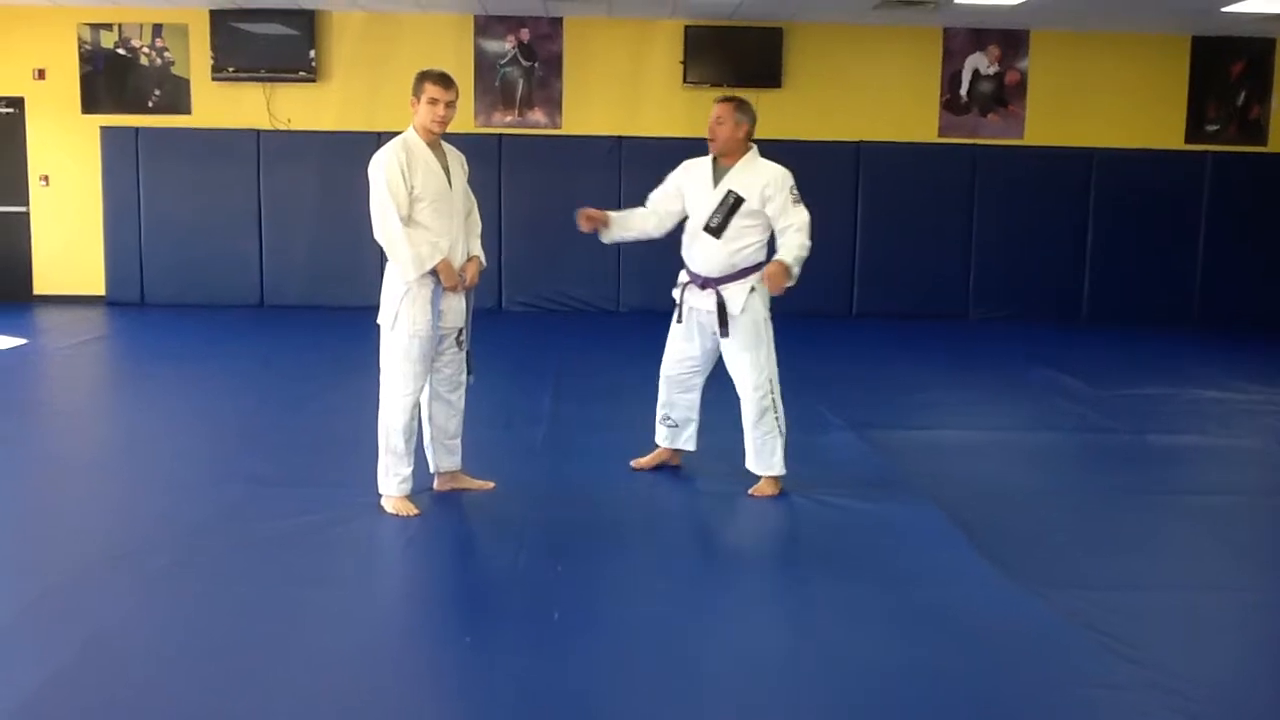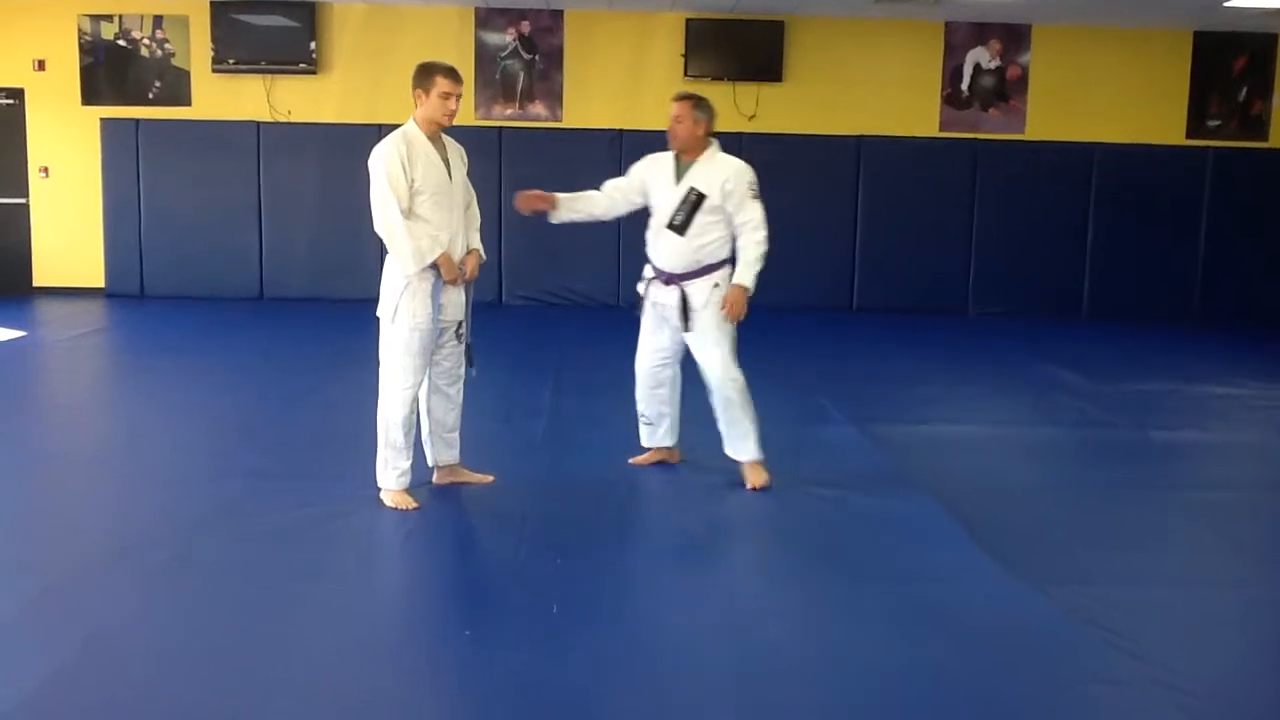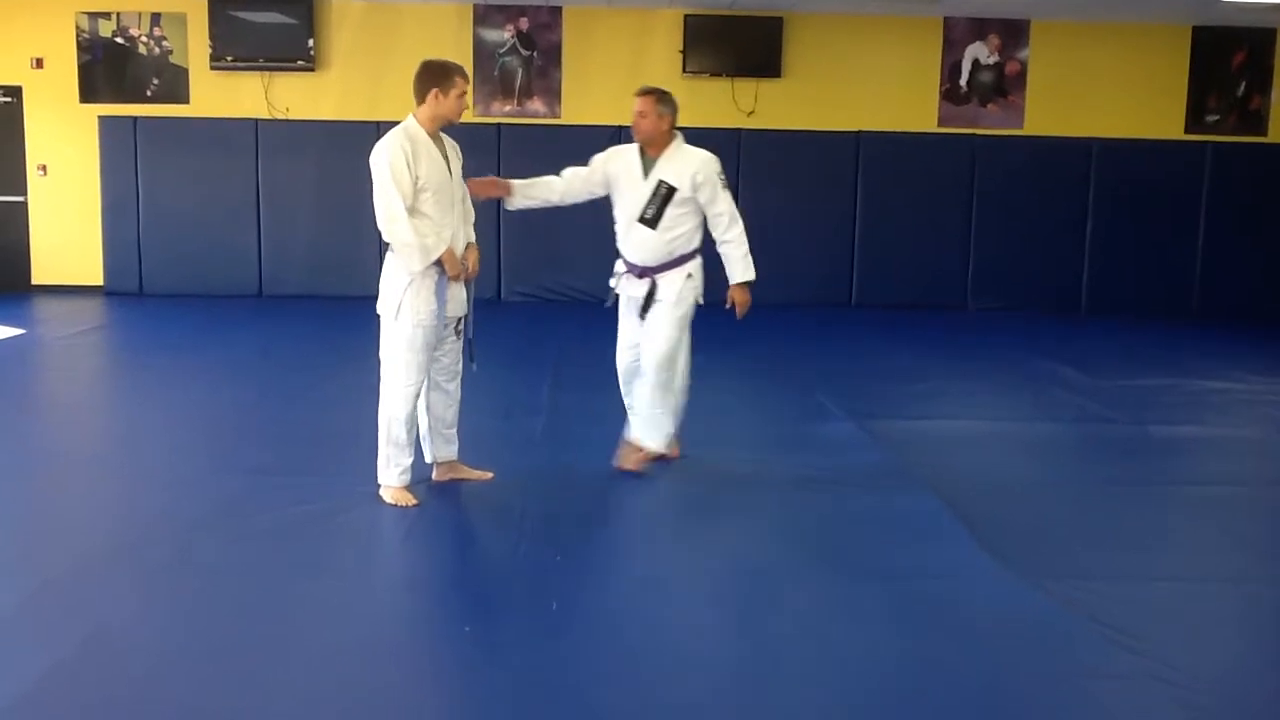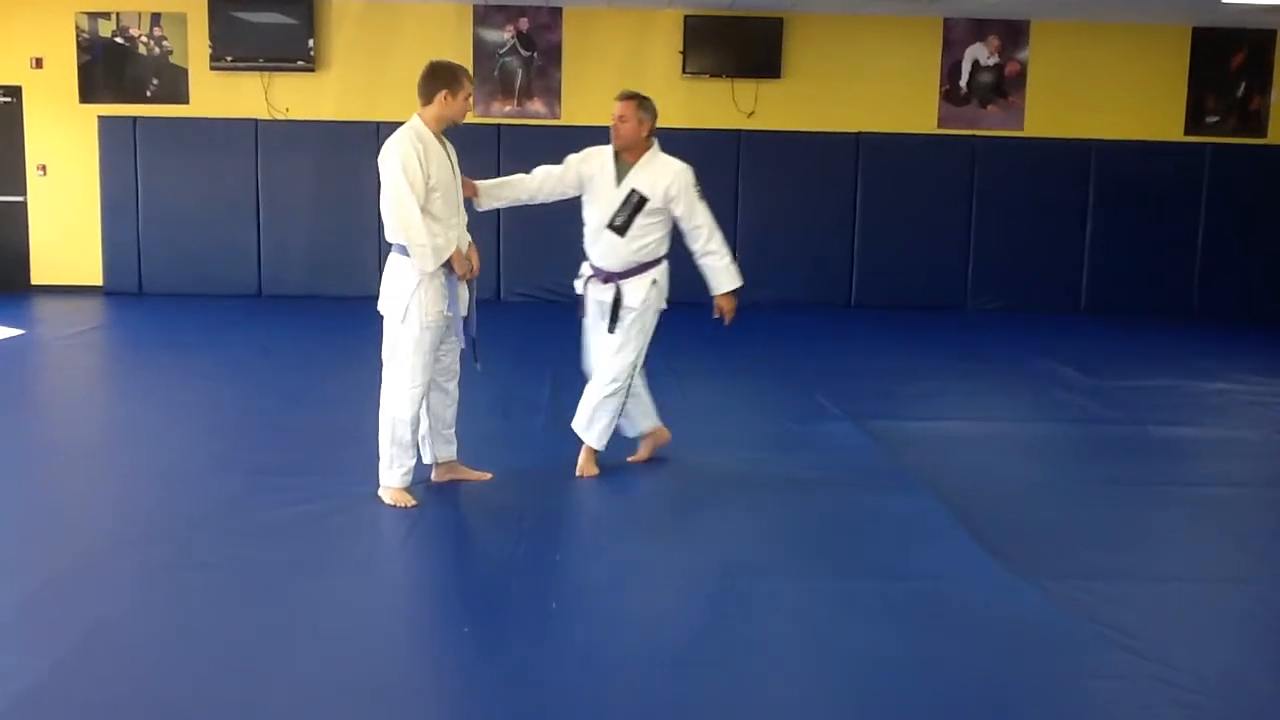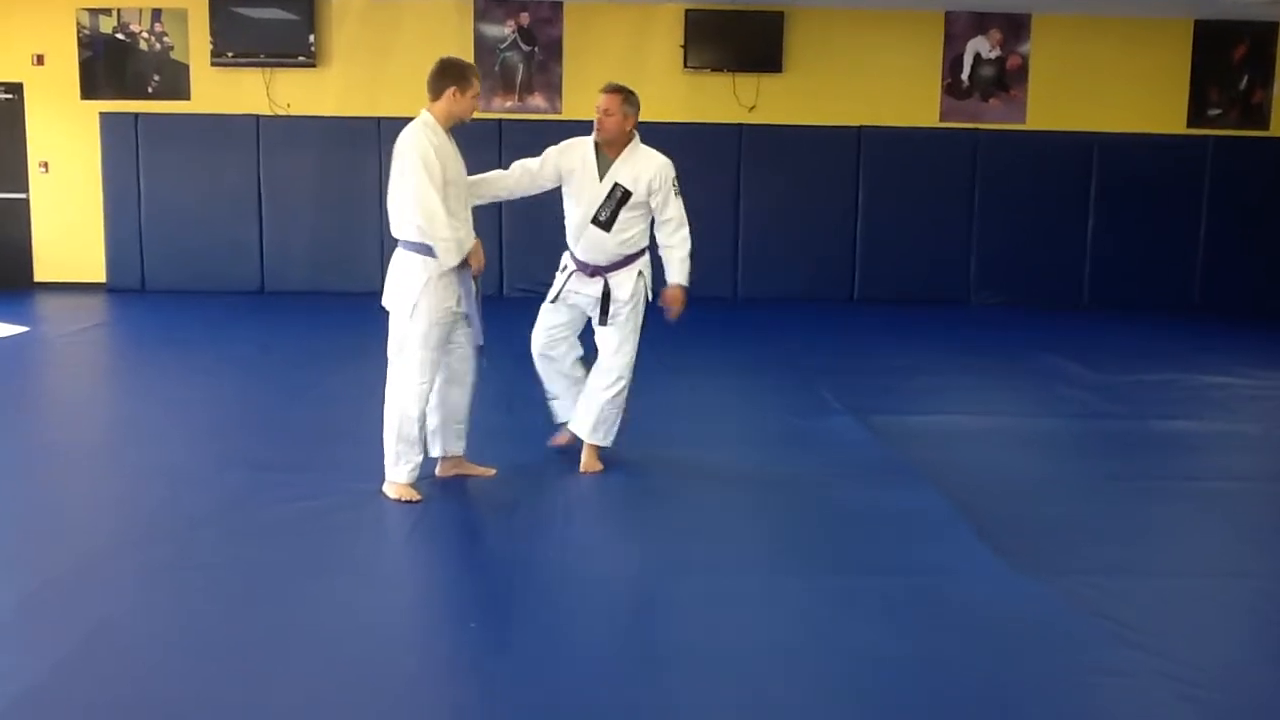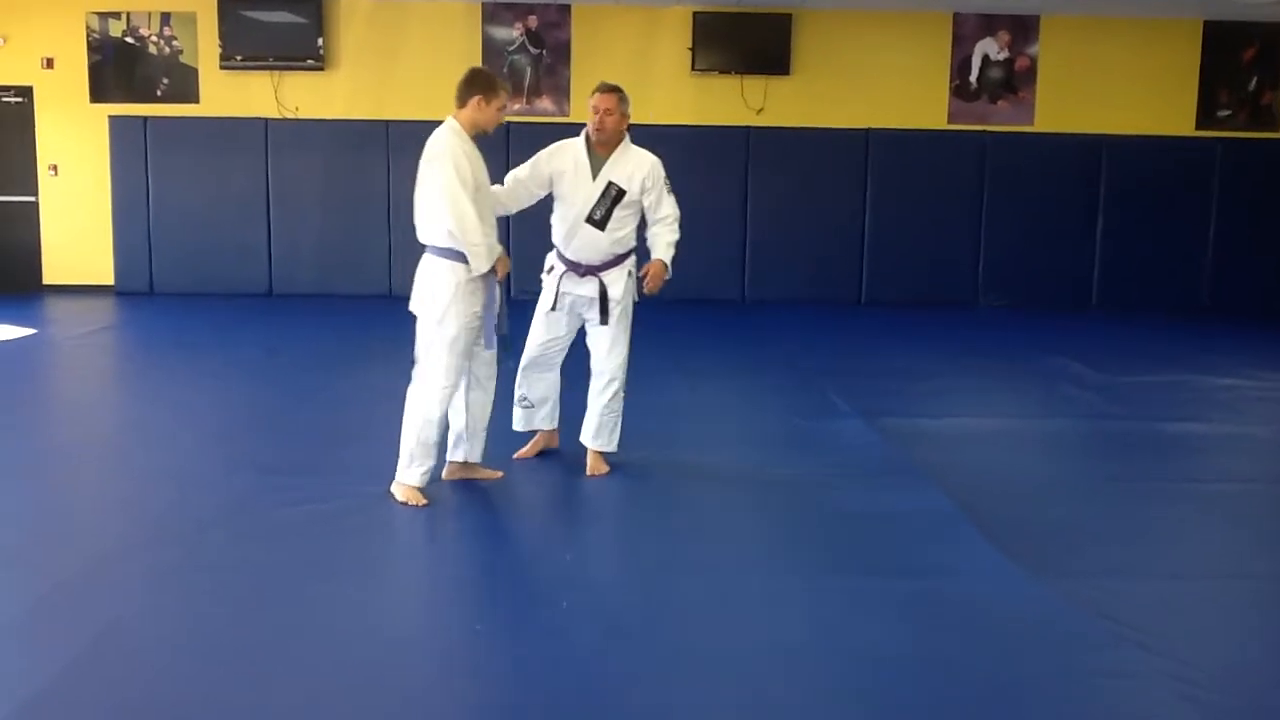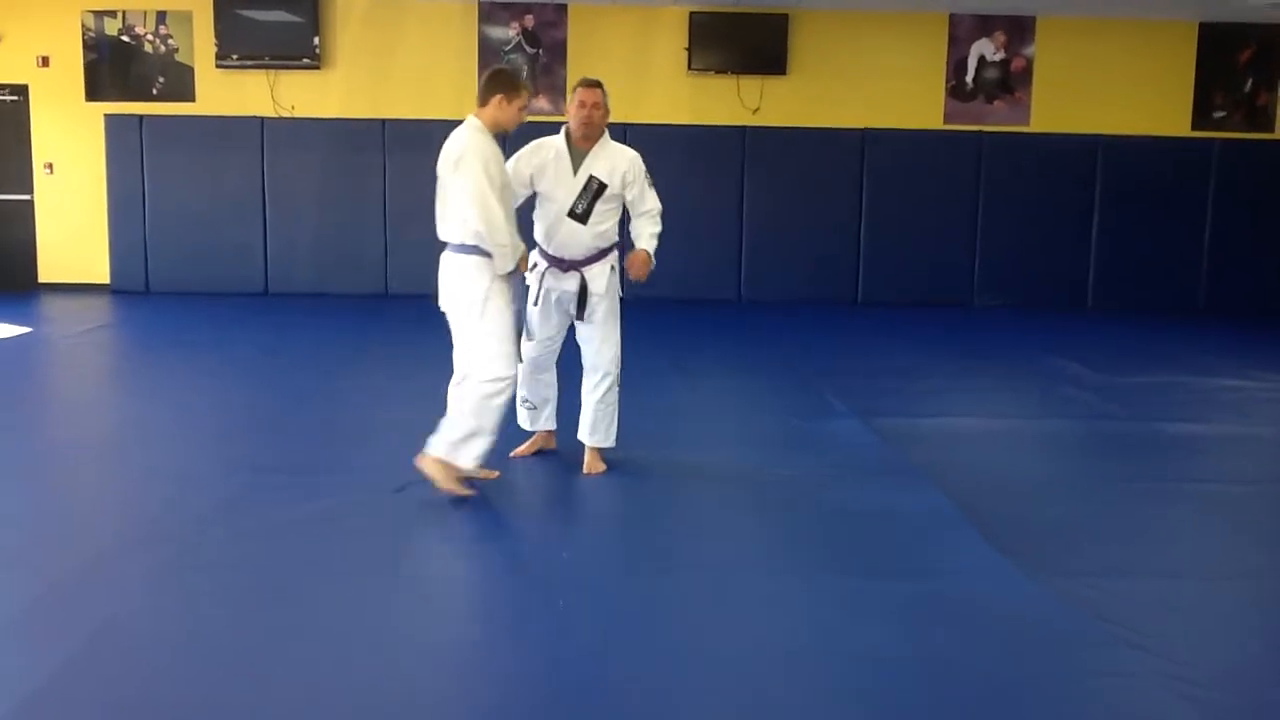
dt=0.2s
person 1, frame 1
left shoulder: (455, 158)
right shoulder: (393, 157)
left elbow: (469, 215)
right elbow: (389, 227)
left wrist: (474, 258)
right wrist: (437, 265)
left hip: (453, 290)
right hip: (413, 288)
left knee: (450, 385)
right knee: (403, 391)
left ankle: (448, 469)
right ankle: (394, 487)
person 1, frame 2
left shoulder: (455, 150)
right shoulder: (394, 149)
left elbow: (468, 208)
right elbow: (390, 220)
left wrist: (473, 251)
right wrist: (437, 259)
left hip: (452, 283)
right hip: (413, 282)
left knee: (448, 379)
right knee: (402, 384)
left ankle: (447, 464)
right ankle: (392, 481)
person 1, frame 3
left shoulder: (449, 146)
right shoulder: (396, 146)
right elbow: (394, 218)
left wrist: (469, 246)
right wrist: (441, 255)
left hip: (448, 278)
right hip: (413, 278)
left knee: (446, 375)
right knee: (403, 381)
left ankle: (445, 461)
right ankle: (393, 478)
person 1, frame 4
left shoulder: (442, 145)
right shoulder: (405, 145)
right elbow: (405, 218)
left wrist: (466, 246)
right wrist: (450, 254)
left hip: (445, 277)
right hip: (416, 278)
left knee: (444, 376)
right knee: (407, 381)
left ankle: (443, 461)
right ankle: (393, 478)
person 1, frame 5
left shoulder: (441, 138)
right shoulder: (419, 140)
right elbow: (425, 214)
left wrist: (470, 246)
right wrist: (466, 251)
left hip: (449, 272)
right hip: (424, 273)
left knee: (458, 366)
right knee: (413, 377)
left ankle: (450, 455)
right ankle: (398, 474)
person 1, frame 6
left shoulder: (461, 144)
right shoulder: (449, 146)
right elbow: (457, 219)
left wrist: (492, 256)
right wrist: (492, 258)
left hip: (468, 274)
right hip: (451, 277)
left knee: (481, 373)
right knee: (436, 380)
left ankle: (463, 459)
right ankle: (408, 476)
person 1, frame 7
left shoulder: (475, 141)
right shoulder: (474, 145)
right elbow: (483, 217)
left wrist: (509, 254)
right wrist: (512, 257)
left hip: (473, 268)
right hip: (476, 271)
left knee: (475, 368)
right knee: (497, 373)
left ankle: (464, 457)
right ankle: (441, 454)
person 2, frame 1
left shoulder: (771, 176)
right shoulder: (691, 171)
left elbow: (795, 231)
right elbow: (655, 217)
left wrist: (783, 265)
right wrist: (607, 220)
left hip: (742, 296)
right hip: (694, 293)
left knee: (755, 384)
right knee: (677, 372)
left ankle: (770, 471)
right ankle: (670, 448)
person 2, frame 2
left shoulder: (732, 171)
right shoulder: (652, 167)
left elbow: (751, 233)
right elbow: (609, 200)
left wrist: (742, 284)
right wrist: (554, 202)
left hip: (705, 290)
right hip: (660, 288)
left knee: (721, 373)
right knee: (652, 369)
left ankle: (749, 458)
right ankle: (663, 443)
person 2, frame 3
left shoulder: (699, 164)
right shoulder: (616, 160)
left elbow: (726, 223)
right elbow: (568, 186)
left wrist: (739, 279)
right wrist: (508, 188)
left hip: (675, 281)
right hip: (632, 279)
left knee: (657, 361)
right knee: (634, 362)
left ankle: (644, 442)
right ankle: (662, 441)
person 2, frame 4
left shoulder: (674, 174)
right shoulder: (590, 161)
left elbow: (702, 232)
right elbow: (540, 184)
left wrist: (723, 286)
right wrist: (478, 189)
left hip: (639, 287)
right hip: (596, 281)
left knee: (615, 368)
right knee: (607, 366)
left ankle: (589, 445)
right ankle: (652, 431)
person 2, frame 5
left shoulder: (656, 167)
right shoulder: (571, 152)
left elbow: (672, 225)
right elbow: (519, 178)
left wrist: (676, 279)
right wrist: (460, 188)
left hip: (622, 280)
right hip: (575, 273)
left knee: (615, 364)
right knee: (547, 344)
left ankle: (593, 441)
right ankle: (579, 414)
person 2, frame 6
left shoulder: (645, 165)
right shoulder: (558, 155)
left elbow: (663, 218)
right elbow: (512, 191)
left wrist: (660, 258)
left hip: (611, 280)
right hip: (562, 275)
left knee: (609, 367)
right knee: (538, 355)
left ankle: (596, 448)
right ankle: (546, 432)
person 2, frame 7
left shoulder: (625, 160)
right shoulder: (538, 152)
left elbow: (648, 212)
left wrist: (644, 248)
left hip: (596, 274)
right hip: (547, 271)
left knee: (601, 361)
right knee: (535, 354)
left ankle: (594, 447)
right ankle: (543, 432)
